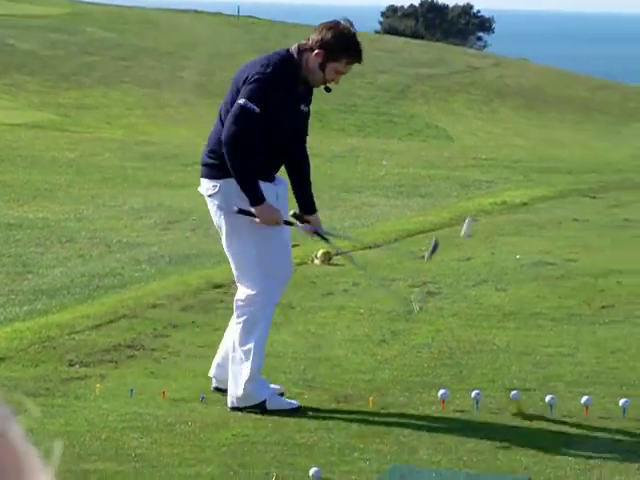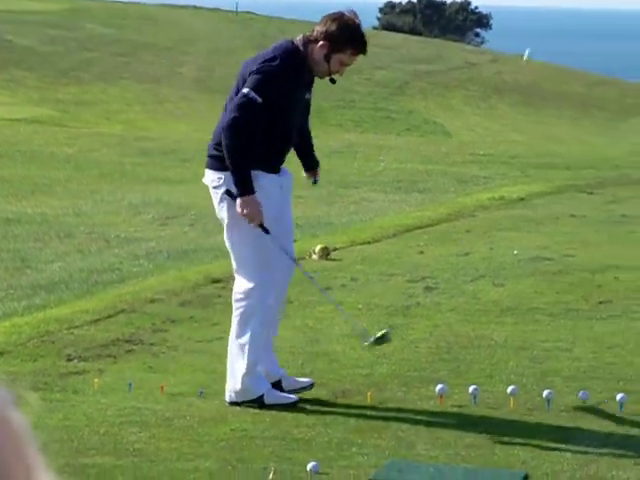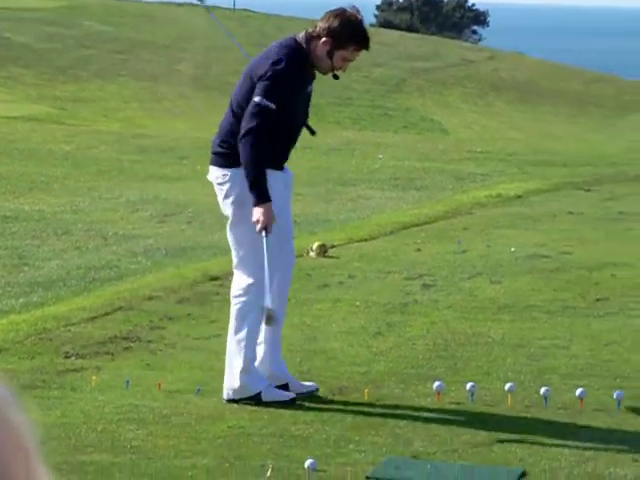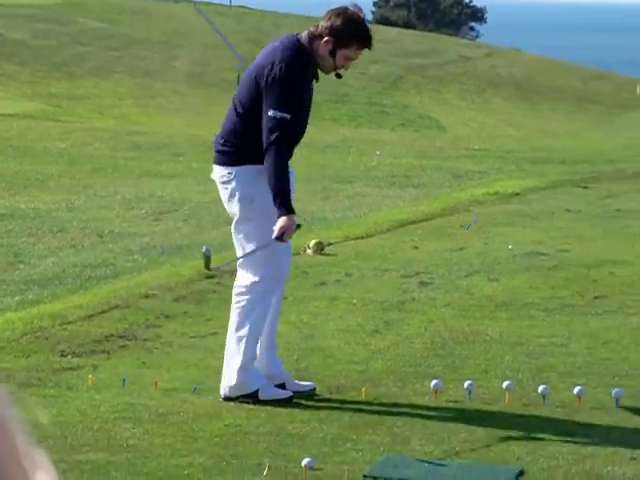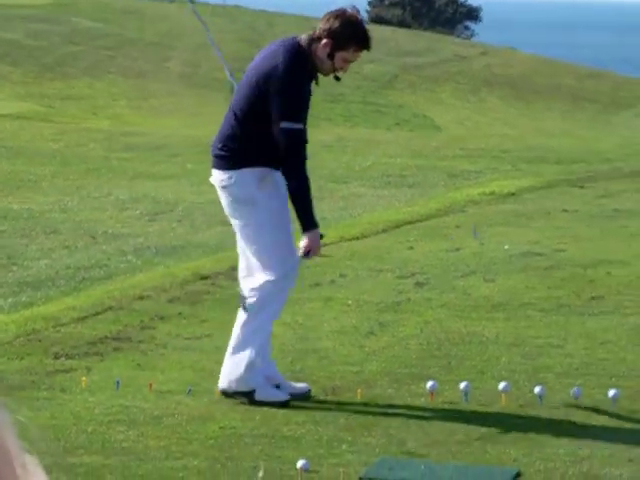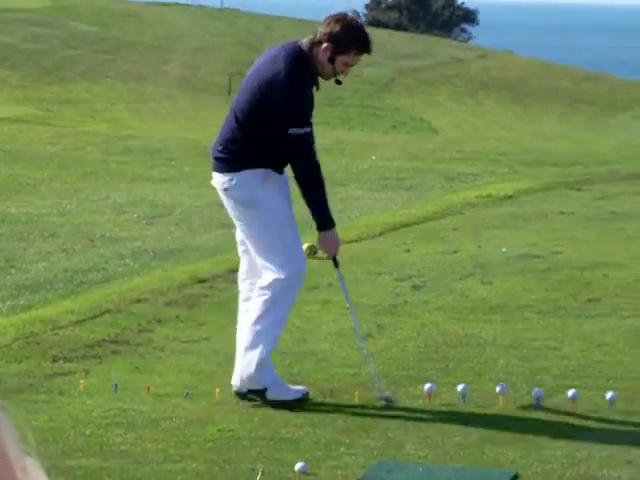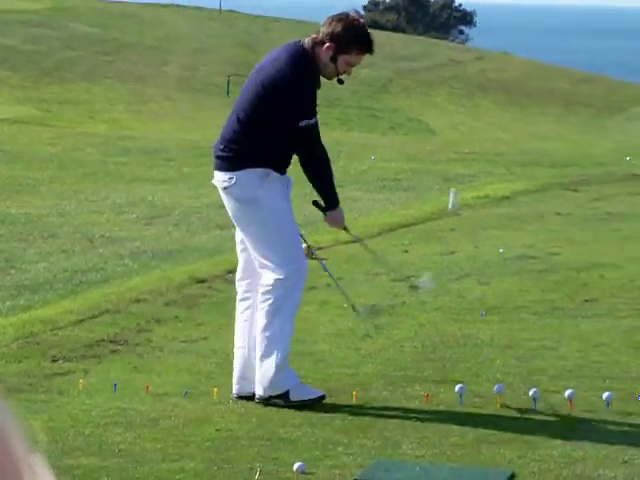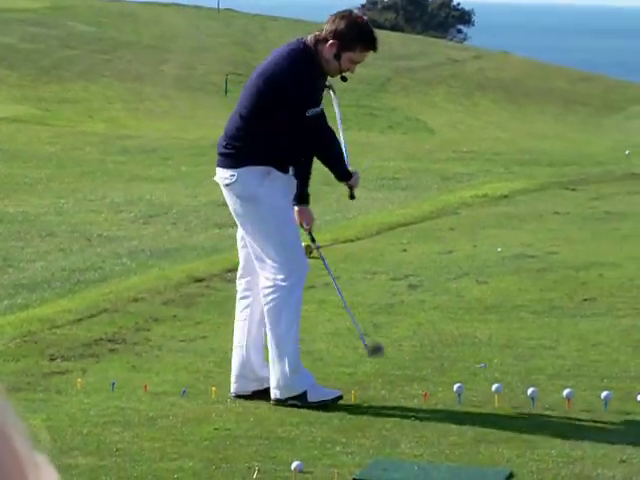
dt=0.1s
person 1, frame 1
left shoulder: (301, 85)
right shoulder: (269, 75)
left elbow: (296, 148)
right elbow: (234, 138)
left wrist: (309, 208)
right wrist: (255, 200)
left hip: (265, 182)
right hip: (233, 186)
left knee: (275, 277)
right knee: (258, 284)
left ankle: (228, 368)
right ankle: (247, 390)
person 1, frame 2
left shoulder: (303, 72)
right shoulder: (275, 67)
right elbow: (235, 127)
left wrist: (310, 164)
right wrist: (244, 192)
left hip: (270, 175)
right hip: (239, 179)
left knee: (279, 270)
right knee: (258, 278)
left ankle: (263, 369)
right ankle: (245, 385)
person 1, frame 3
left shoulder: (298, 59)
right shoulder: (283, 66)
right elbow: (253, 132)
left wrist: (299, 122)
right wrist: (259, 200)
left hip: (268, 170)
right hip: (242, 172)
left knee: (278, 272)
right knee: (256, 274)
left ankle: (269, 372)
right ankle: (242, 382)
person 1, frame 4
left shoulder: (299, 55)
right shoulder: (288, 67)
right elbow: (275, 140)
right wrist: (285, 209)
left hip: (264, 168)
right hip: (246, 169)
left knee: (274, 270)
right knee: (260, 273)
left ankle: (265, 371)
right ankle: (240, 380)
person 1, frame 5
left shoulder: (290, 52)
right shoulder: (289, 73)
right elbow: (293, 154)
right wrist: (309, 225)
left hip: (254, 170)
right hip: (245, 174)
left knee: (261, 272)
right knee: (275, 271)
left ankle: (255, 373)
right ankle: (238, 375)
person 1, frame 6
left shoulder: (291, 57)
right shoulder: (291, 78)
right elbow: (304, 157)
right wrist: (325, 225)
left hip: (253, 172)
right hip: (247, 176)
left knee: (261, 274)
right knee: (286, 269)
left ankle: (255, 373)
right ankle: (252, 374)
person 1, frame 7
left shoulder: (298, 65)
right shoulder: (293, 75)
right elbow: (310, 148)
right wrist: (331, 204)
left hip: (256, 174)
right hip: (248, 176)
left knee: (258, 275)
right knee: (286, 270)
left ankle: (251, 378)
right ankle: (273, 380)
person 1, frame 8
left shoulder: (303, 64)
right shoulder: (295, 71)
left elbow: (307, 137)
right elbow: (318, 137)
left wrist: (302, 198)
right wrist: (346, 175)
left hip: (260, 171)
right hip: (250, 173)
left knee: (258, 274)
right knee: (286, 270)
left ankle: (249, 377)
right ankle: (288, 382)
